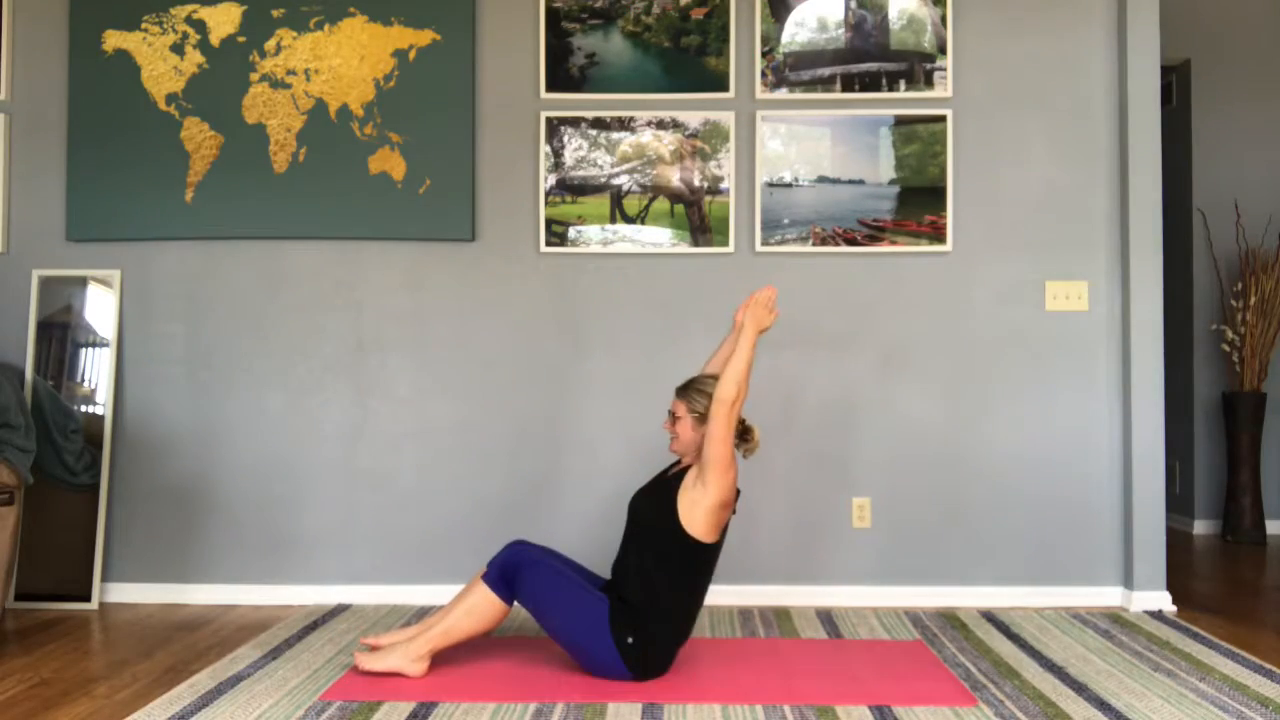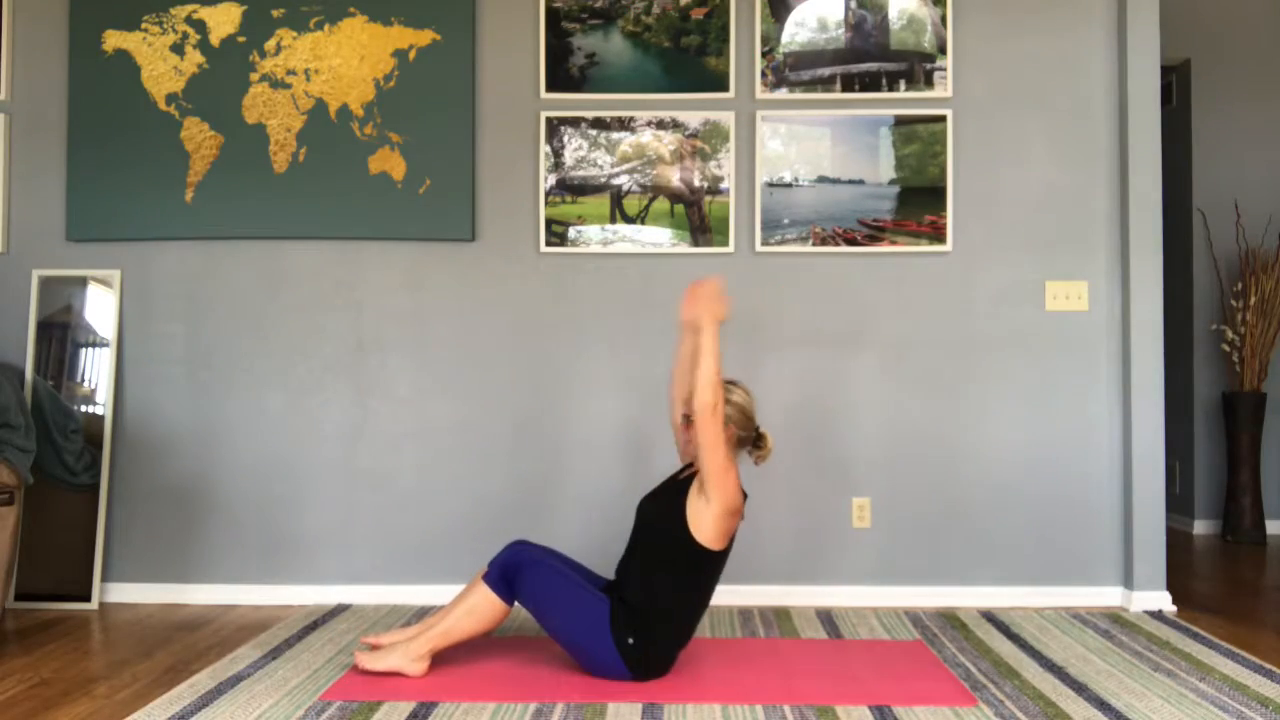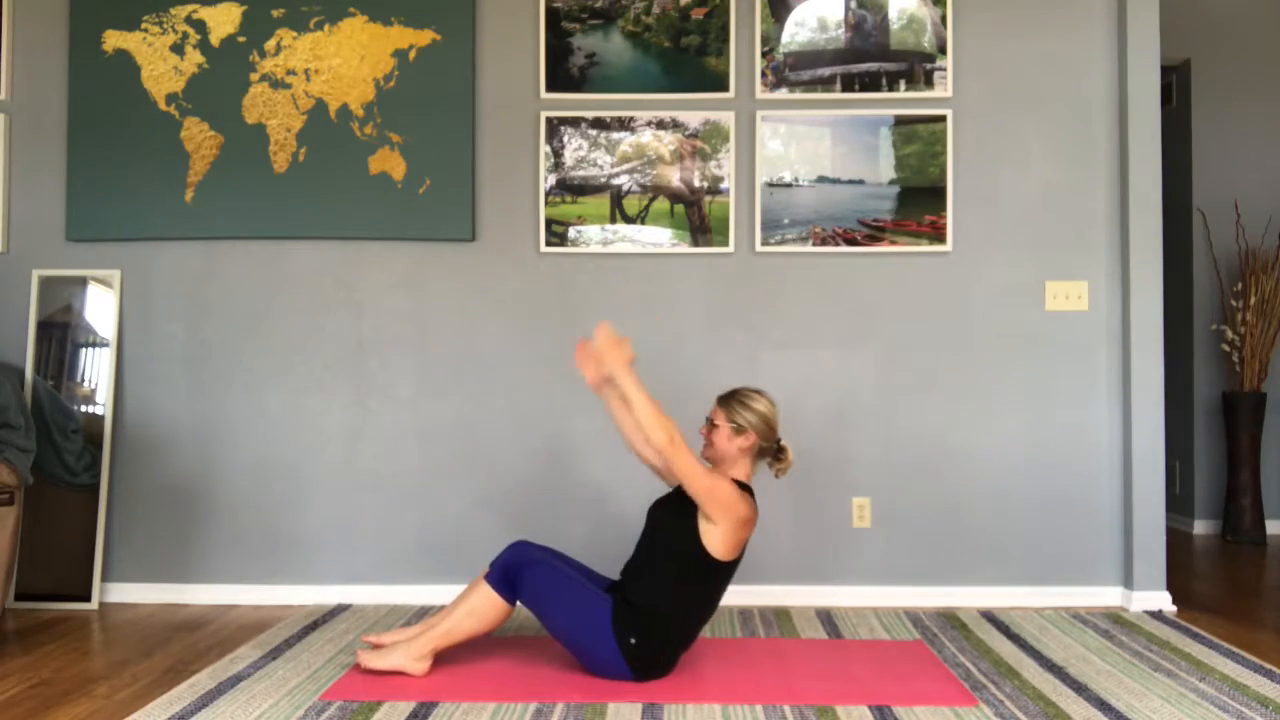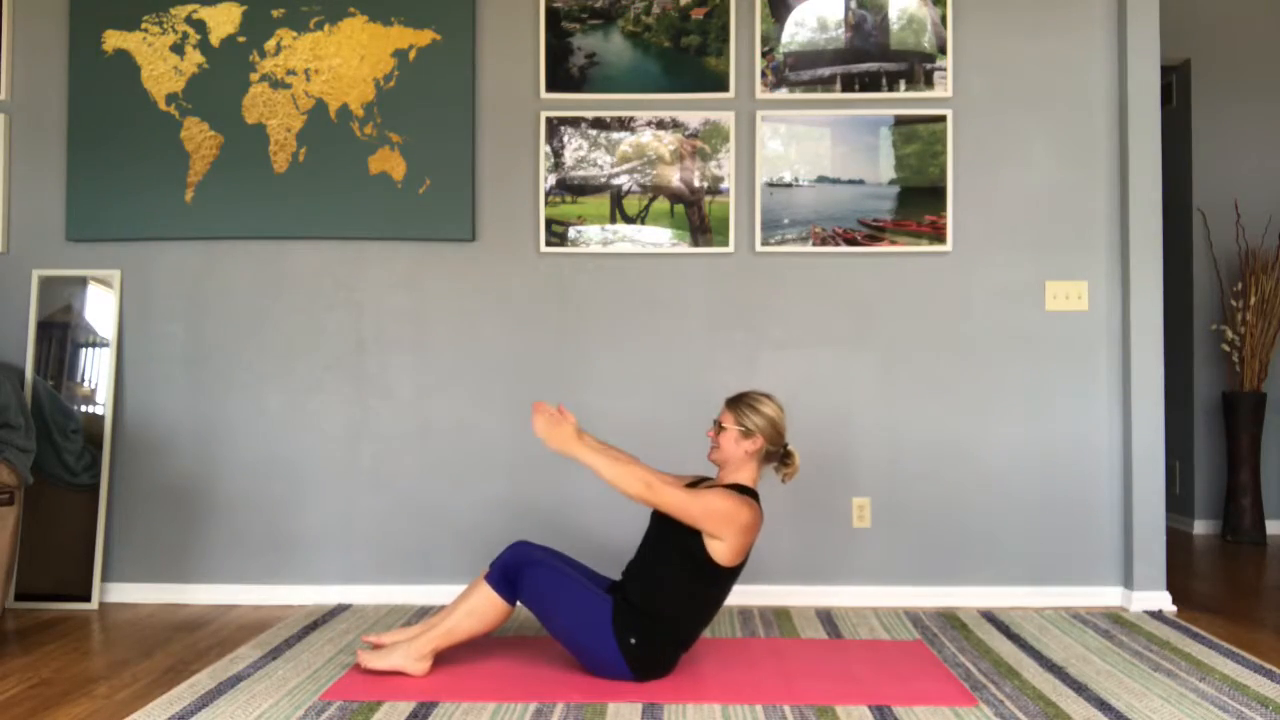
dt=0.3s
person 1, frame 1
left shoulder: (712, 489)
right shoulder: (687, 471)
left elbow: (725, 401)
right elbow: (707, 389)
left wrist: (751, 331)
right wrist: (737, 330)
left hip: (634, 646)
right hip: (624, 614)
left knee: (518, 565)
right knee: (519, 555)
left ankle: (417, 652)
right ankle: (419, 637)
person 1, frame 2
left shoulder: (722, 496)
right shoulder: (697, 476)
left elbow: (707, 411)
right elbow: (683, 402)
left wrist: (708, 329)
right wrist: (694, 331)
left hip: (635, 647)
right hip: (627, 617)
left knee: (518, 566)
right knee: (521, 555)
left ankle: (416, 653)
right ankle: (418, 637)
person 1, frame 3
left shoulder: (734, 506)
right shoulder: (711, 489)
left elbow: (668, 446)
right elbow: (647, 448)
left wrist: (621, 371)
right wrist: (604, 385)
left hip: (637, 646)
right hip: (630, 615)
left knee: (521, 566)
right knee: (524, 554)
left ankle: (418, 651)
right ankle: (420, 636)
person 1, frame 4
left shoulder: (737, 512)
right shoulder: (713, 490)
left elbow: (647, 489)
right elbow: (642, 471)
left wrist: (573, 447)
right wrist: (579, 437)
left hip: (638, 647)
right hip: (631, 613)
left knee: (522, 567)
right knee: (523, 555)
left ankle: (418, 650)
right ankle: (419, 636)
